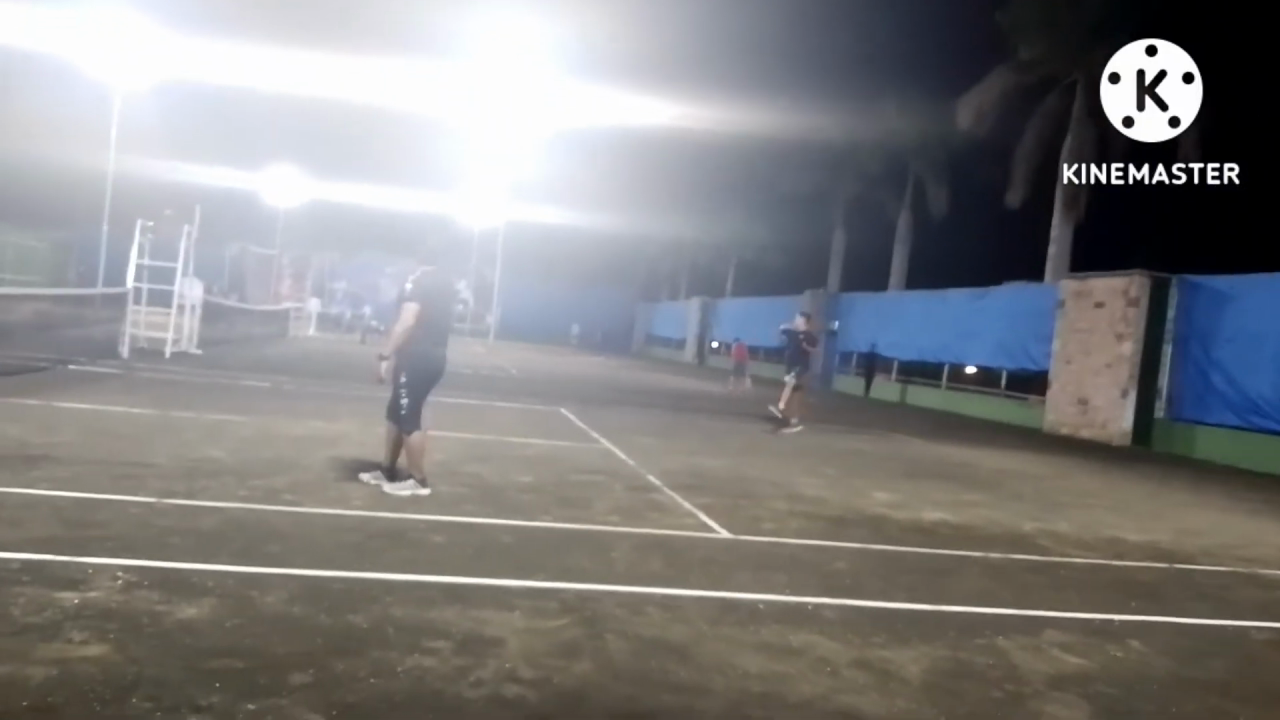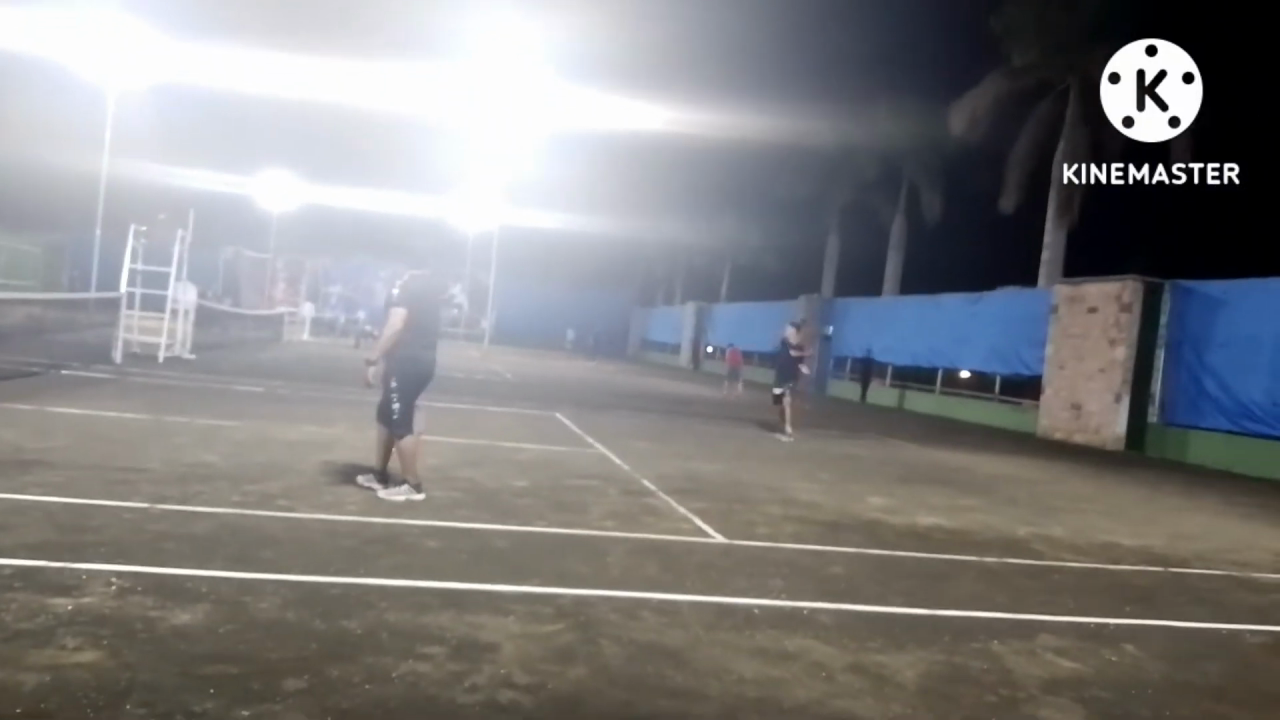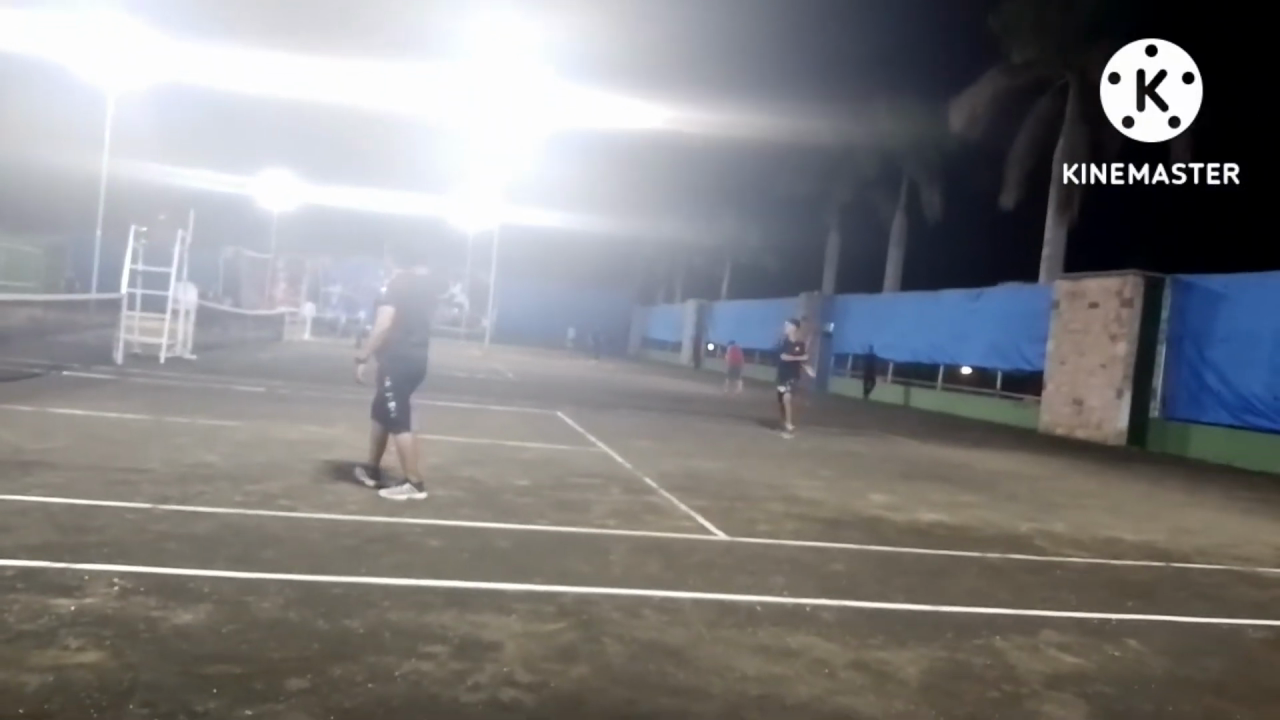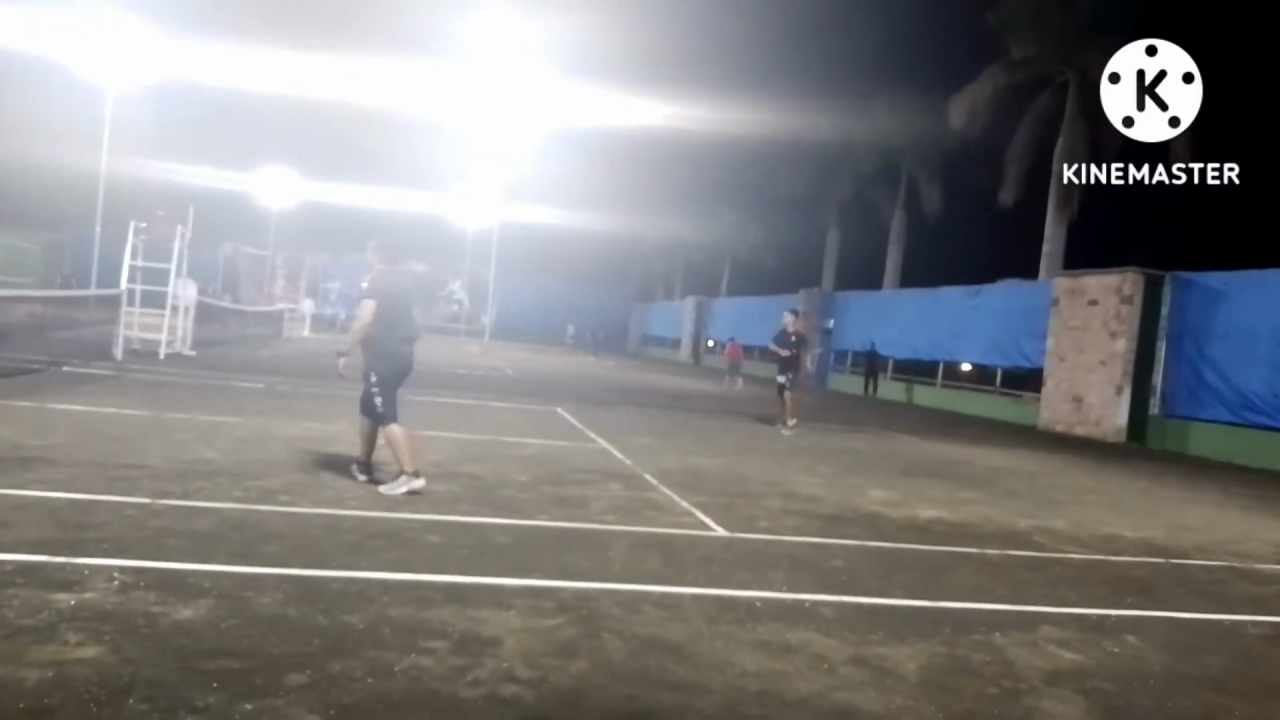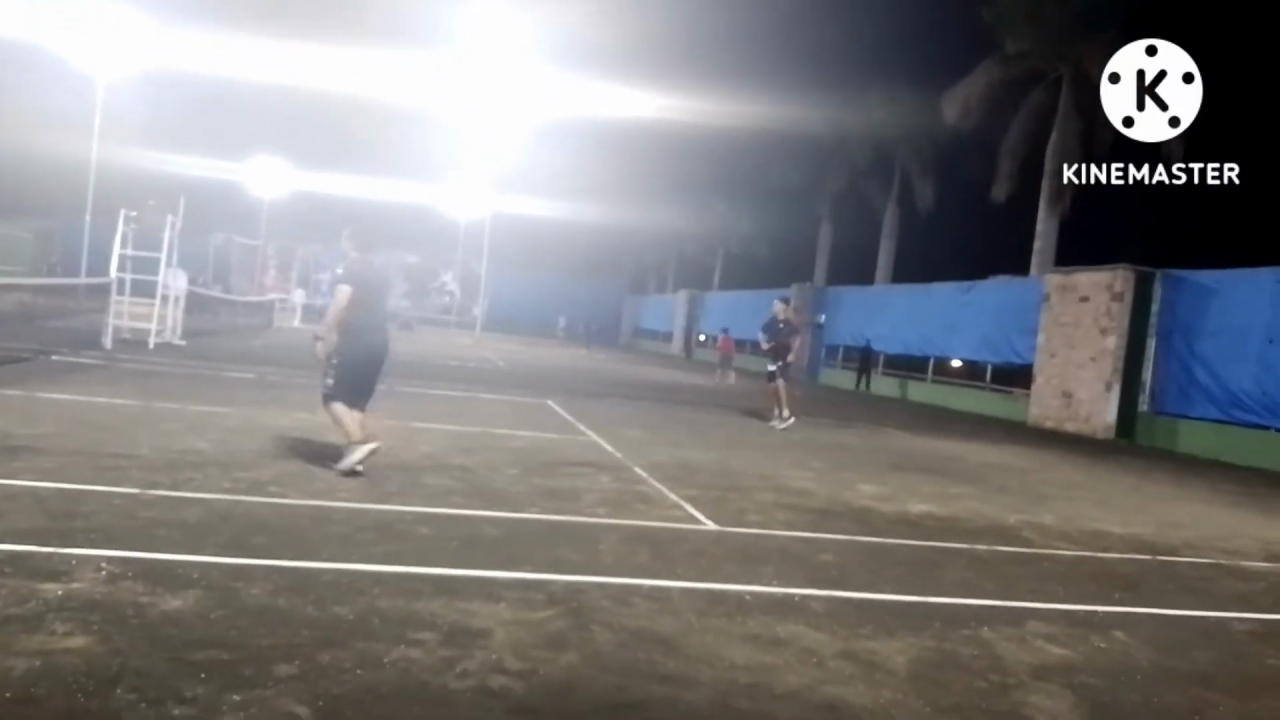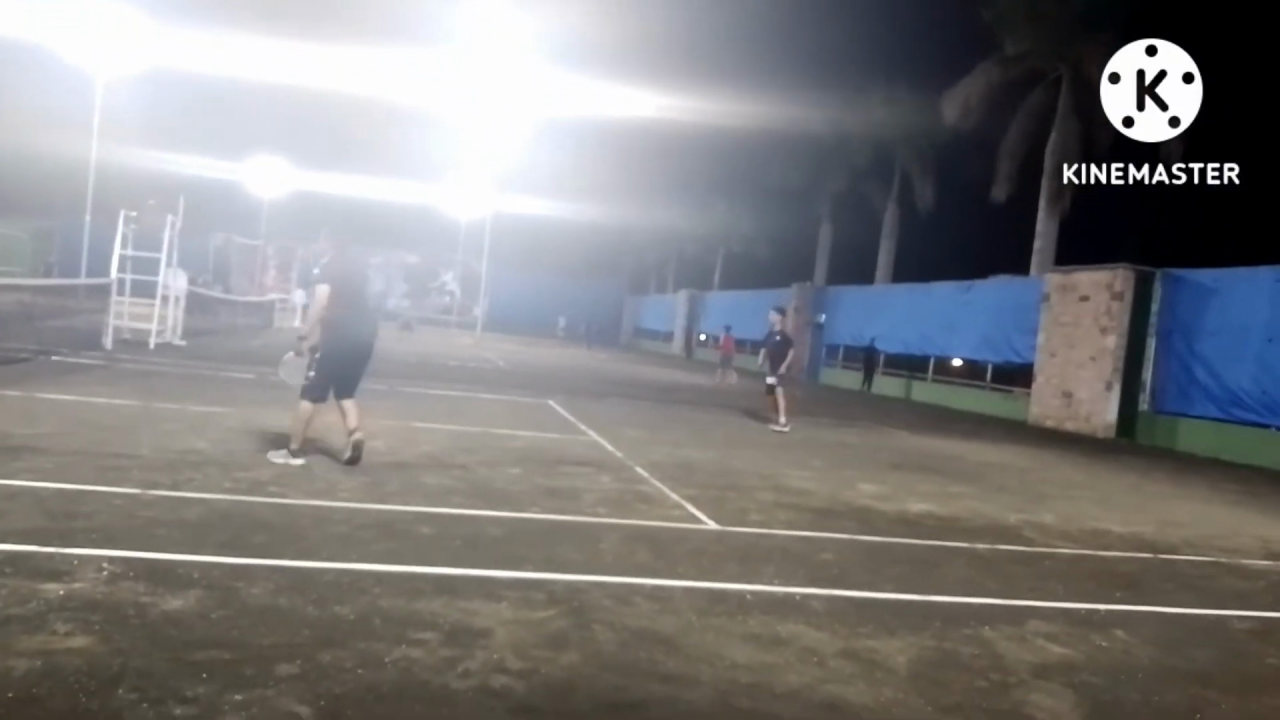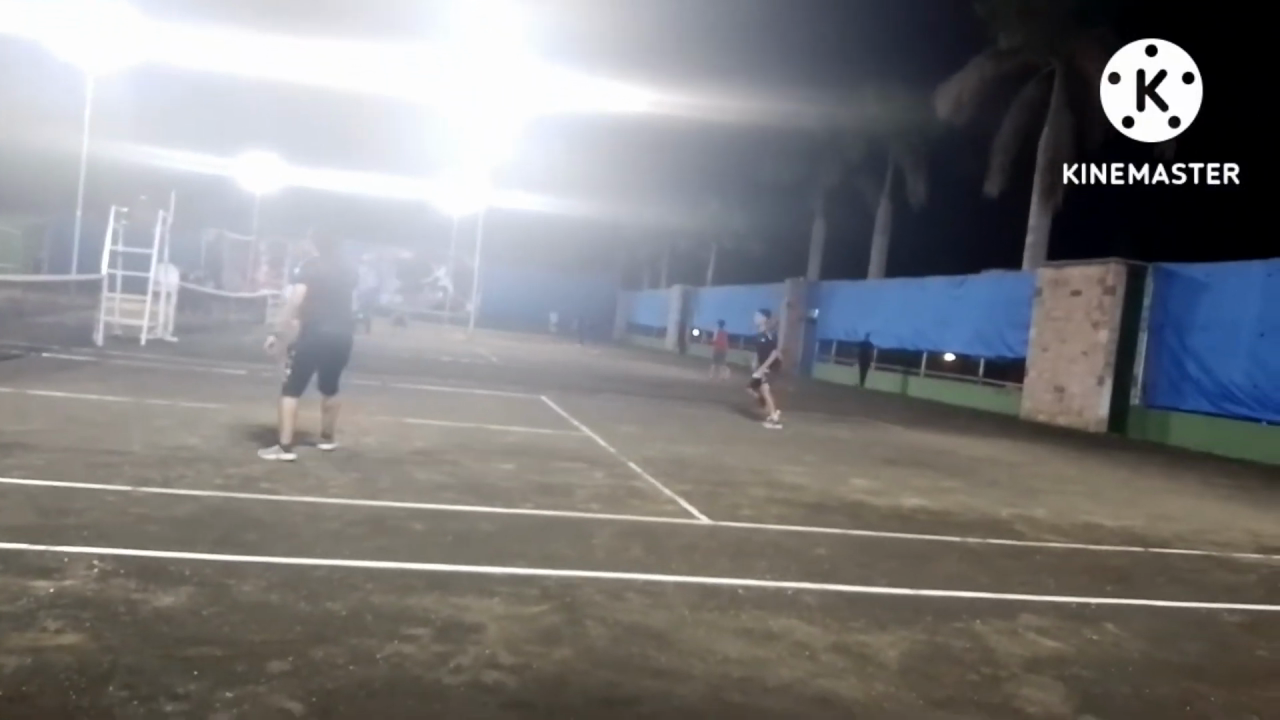
dt=0.2s
person 1, frame 1
left shoulder: (419, 281)
right shoulder: (445, 284)
left elbow: (407, 321)
left wrist: (386, 356)
left hip: (416, 360)
right hip: (433, 358)
left knee: (408, 420)
right knee: (396, 414)
left ankle: (418, 480)
right ankle: (387, 471)
person 1, frame 2
left shoulder: (407, 285)
right shoulder: (434, 286)
left elbow: (394, 326)
left wrist: (373, 360)
left hip: (405, 363)
right hip: (423, 361)
left knee: (401, 423)
right knee: (386, 416)
left ankle: (412, 486)
right ankle: (380, 475)
person 1, frame 3
left shoulder: (395, 284)
right shoulder: (426, 284)
left elbow: (383, 325)
left wrist: (363, 358)
left hip: (397, 361)
right hip: (416, 359)
left knee: (399, 422)
right knee: (380, 413)
left ankle: (414, 484)
right ankle: (371, 471)
person 1, frame 4
left shoulder: (376, 281)
right shoulder: (406, 281)
left elbow: (364, 319)
left wrist: (345, 353)
left hip: (383, 357)
right hip: (403, 355)
left knee: (386, 417)
right knee: (368, 409)
left ankle: (411, 475)
right ankle: (364, 465)
person 1, frame 5
left shoulder: (350, 269)
right shoulder: (378, 273)
left elbow: (339, 304)
left wrist: (321, 337)
left hip: (354, 343)
right hip: (378, 343)
left knee: (333, 398)
right knee: (356, 402)
left ankle: (359, 442)
right ankle: (354, 456)
person 1, frame 6
left shoulder: (328, 267)
right shoulder: (360, 267)
left elbow: (320, 303)
left wrist: (304, 337)
left hip: (339, 338)
right hip: (365, 337)
left knee: (311, 394)
right knee: (346, 393)
left ankle: (293, 451)
right ankle: (355, 435)
person 1, frame 7
left shoulder: (308, 268)
right shoulder: (348, 271)
left elbow: (295, 303)
left wrist: (278, 333)
left hip: (313, 335)
right hip: (342, 337)
left knee: (291, 390)
right knee: (329, 388)
left ankle: (285, 446)
right ankle: (327, 437)
